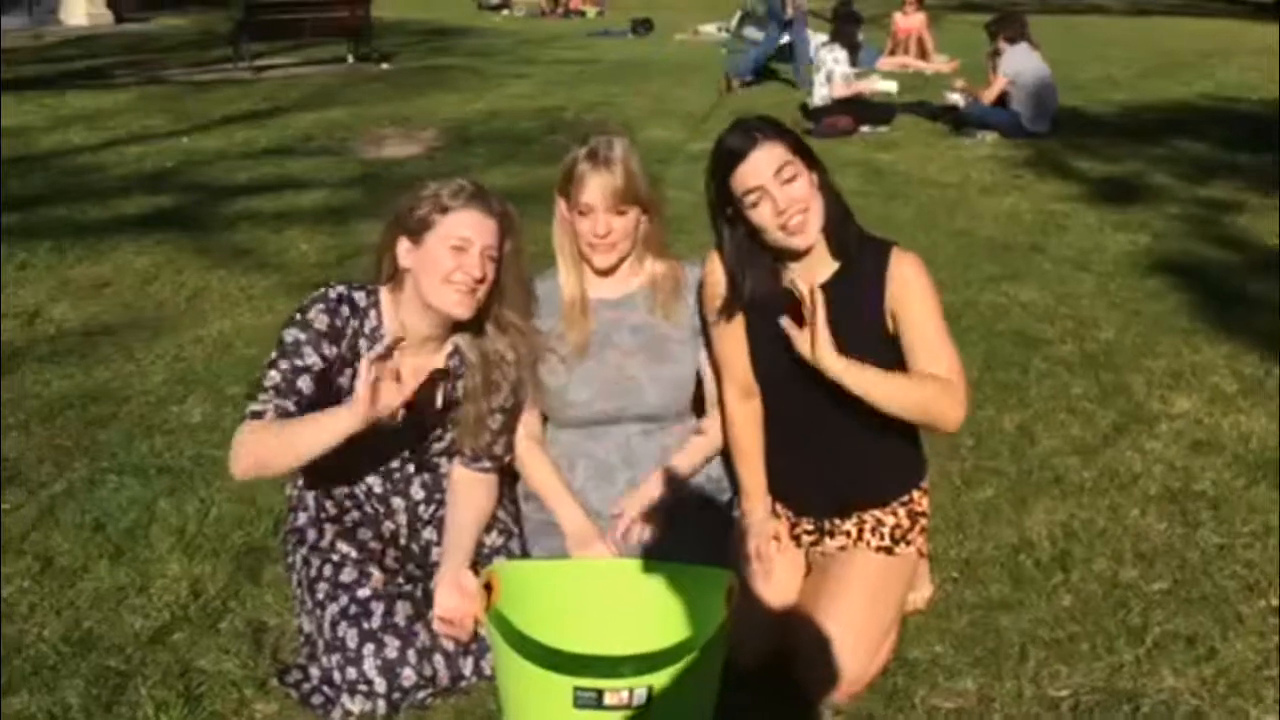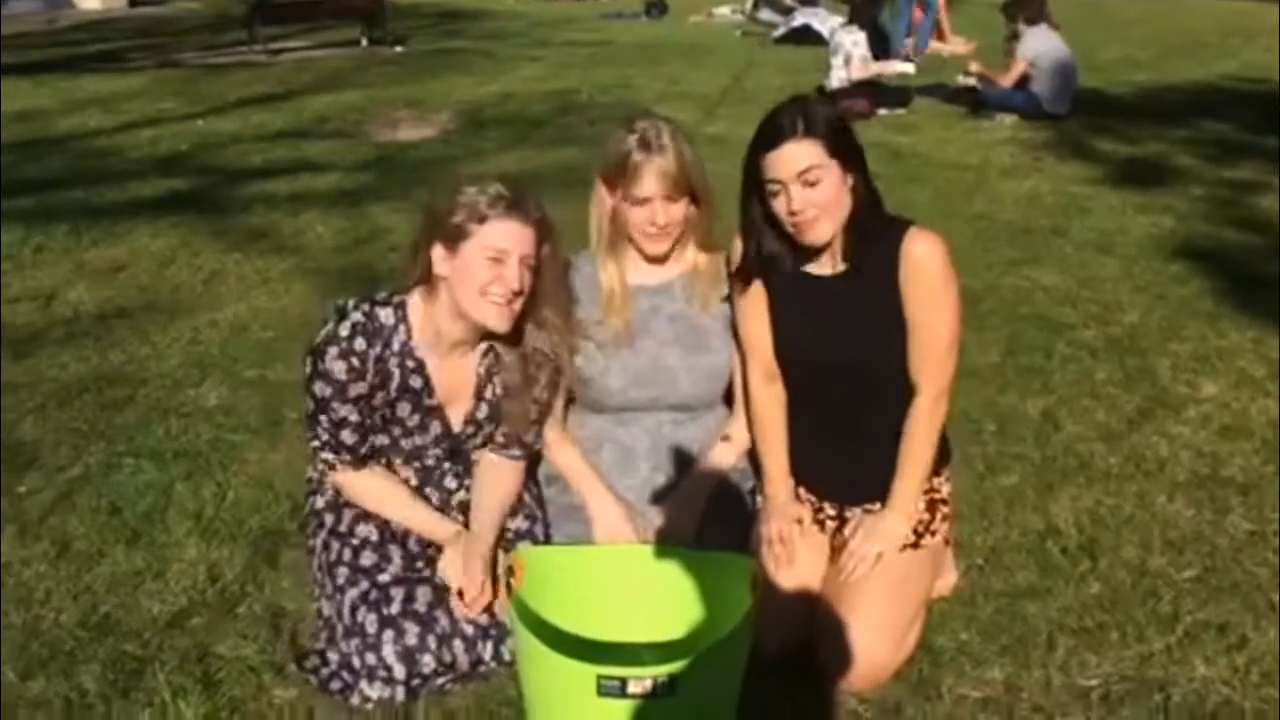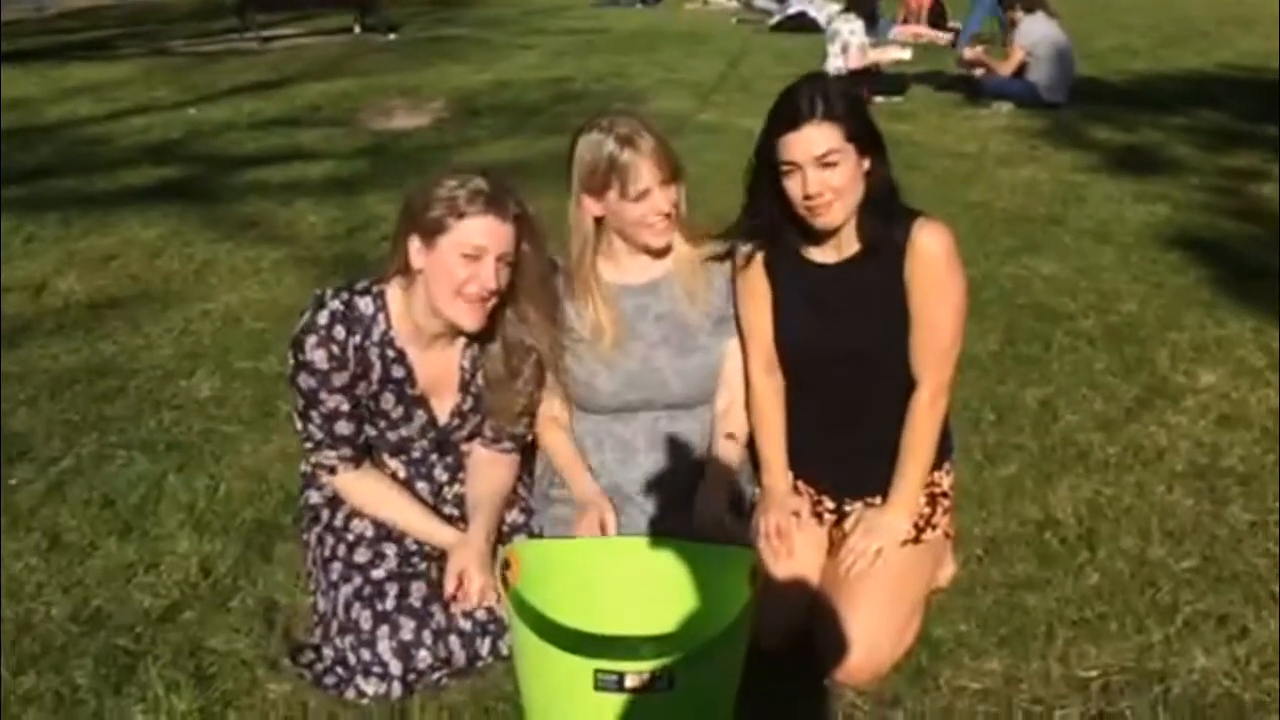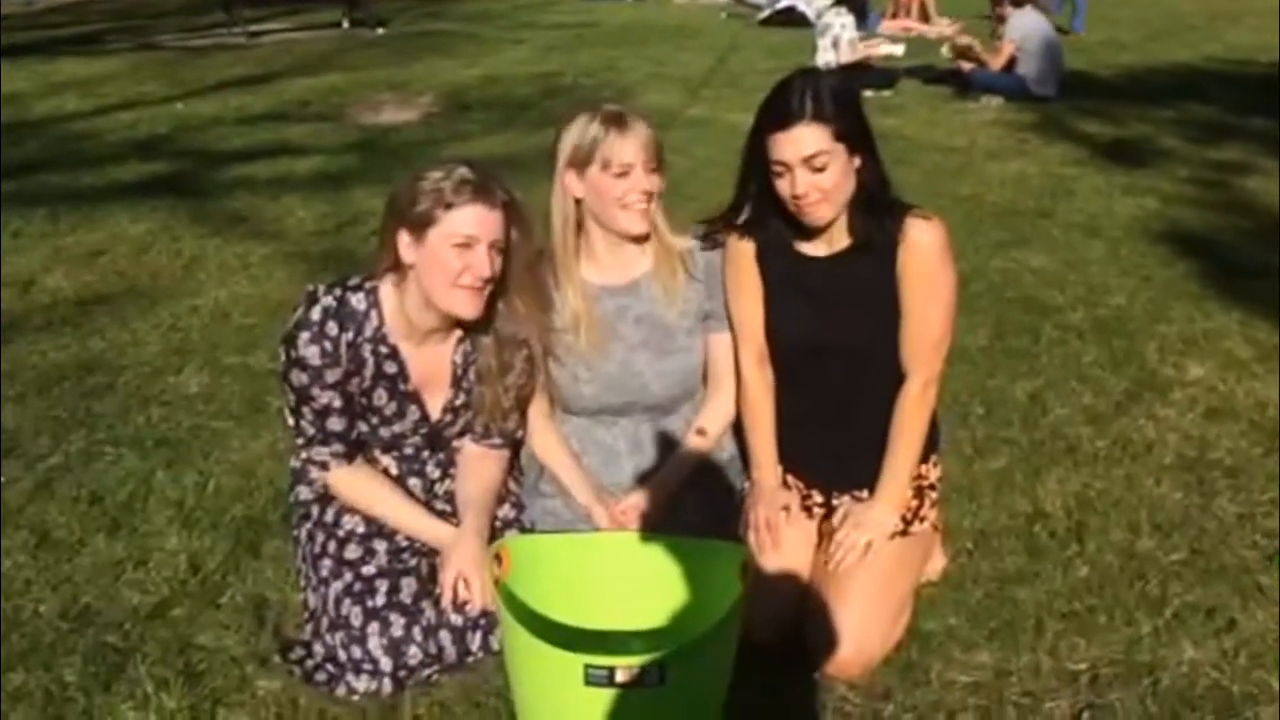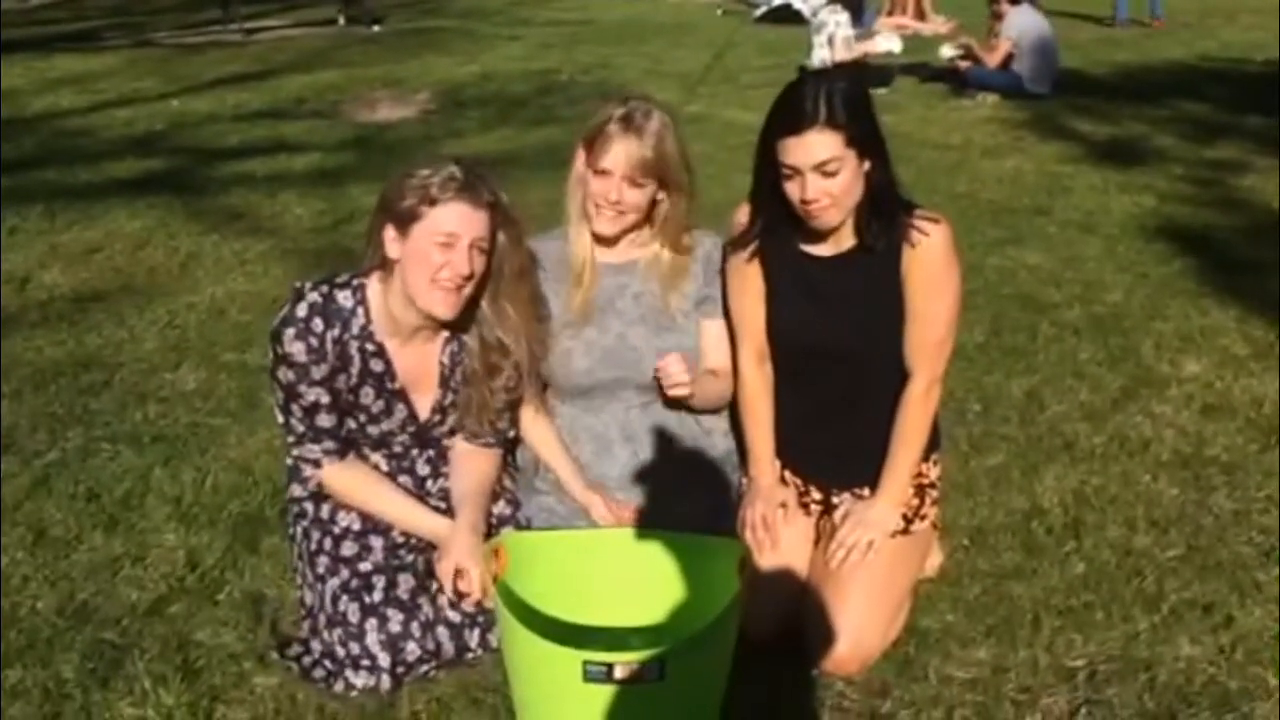
dt=0.7s
person 1, frame 1
left shoulder: (895, 271)
right shoulder: (728, 273)
left elbow: (950, 408)
right elbow: (740, 397)
left wrist: (834, 363)
right wrist: (756, 509)
left hip: (879, 502)
right hip: (782, 499)
left knee: (827, 677)
right knee: (744, 650)
left ankle: (899, 574)
right ankle: (830, 579)
person 1, frame 2
left shoulder: (914, 253)
right shoulder: (756, 255)
left elbow: (930, 394)
right elbow: (764, 380)
left wrist: (895, 518)
right wrist: (777, 493)
left hip: (899, 485)
right hip: (805, 484)
left knee: (855, 667)
right knee: (769, 639)
left ankle: (922, 563)
person 1, frame 3
left shoulder: (922, 245)
right shoulder: (762, 245)
left elbow: (931, 387)
right elbow: (765, 370)
left wrist: (896, 513)
right wrist: (775, 486)
left hip: (898, 477)
right hip: (804, 475)
left knee: (853, 661)
right knee: (768, 632)
left ankle: (921, 556)
right ankle: (838, 556)
person 1, frame 4
left shoulder: (914, 239)
right shoulder: (751, 235)
left elbow: (920, 379)
right elbow: (754, 362)
left wrist: (884, 505)
right wrist: (765, 480)
left hip: (884, 470)
right hip: (792, 468)
left knee: (843, 655)
right knee: (758, 627)
left ankle: (911, 546)
person 1, frame 5
left shoulder: (920, 241)
right shoulder: (755, 229)
left elbow: (923, 380)
right elbow: (753, 359)
left wrist: (885, 504)
right wrist: (762, 478)
left hip: (886, 467)
right hip: (790, 463)
left knee: (840, 651)
right knee: (753, 622)
left ankle: (906, 545)
right ankle: (832, 546)
person 2, frame 1
left shoulder: (496, 346)
right shoulder: (335, 319)
left elbow: (478, 469)
right elbow: (245, 460)
left wrist: (455, 566)
right wrist: (357, 414)
left hip: (453, 518)
right hip: (344, 520)
left ankle: (431, 590)
person 2, frame 2
left shoulder: (531, 343)
right shoulder: (356, 338)
left elbow: (503, 453)
right elbow: (344, 469)
left wrist: (479, 547)
right wrist: (450, 536)
left hip: (479, 504)
right hip: (369, 510)
right knee: (399, 660)
left ankle: (453, 578)
person 2, frame 3
left shoulder: (512, 331)
right shoulder: (335, 329)
left elbow: (496, 446)
right elbow: (344, 470)
left wrist: (479, 538)
right wrist: (451, 542)
left hip: (472, 498)
right hip: (364, 505)
right knee: (394, 654)
person 2, frame 4
left shoulder: (505, 324)
right shoulder: (328, 325)
left elbow: (487, 442)
right elbow: (335, 465)
left wrist: (472, 536)
right wrist: (447, 539)
left hip: (464, 498)
right hip: (354, 504)
right knee: (384, 649)
person 2, frame 5
left shoulder: (491, 324)
right shoulder: (314, 323)
left elbow: (478, 440)
right elbow: (328, 463)
left wrist: (468, 528)
right wrist: (441, 532)
left hip: (456, 498)
right hip: (350, 501)
right knee: (380, 650)
person 3, frame 1
left shoulder: (689, 289)
right shoulder: (538, 304)
left elbow: (725, 411)
right elbow: (523, 437)
left wrist: (659, 489)
right wrist: (575, 524)
left hip: (681, 511)
right hip: (568, 515)
person 3, frame 2
left shoulder: (726, 283)
right shoulder: (572, 287)
left elbow: (751, 407)
right elbow: (546, 417)
left wrist: (693, 495)
right wrist: (601, 503)
left hip: (705, 505)
right hip: (589, 512)
person 3, frame 3
left shoulder: (718, 272)
right shoulder: (559, 289)
left elbow: (733, 403)
right elbow: (550, 416)
left wrist: (714, 497)
right wrist: (587, 497)
left hip: (696, 510)
right hip: (595, 512)
person 3, frame 4
left shoulder: (700, 266)
left elbow: (726, 389)
right elbow: (535, 416)
left wrist: (663, 486)
right wrist: (591, 501)
left hip: (691, 493)
right hip: (573, 502)
person 3, frame 5
left shoulder: (701, 257)
right shoulder: (538, 265)
left elbow: (722, 388)
right elbow: (524, 402)
left wrist: (691, 384)
right wrist: (581, 492)
left hip: (689, 486)
right hip: (569, 495)
